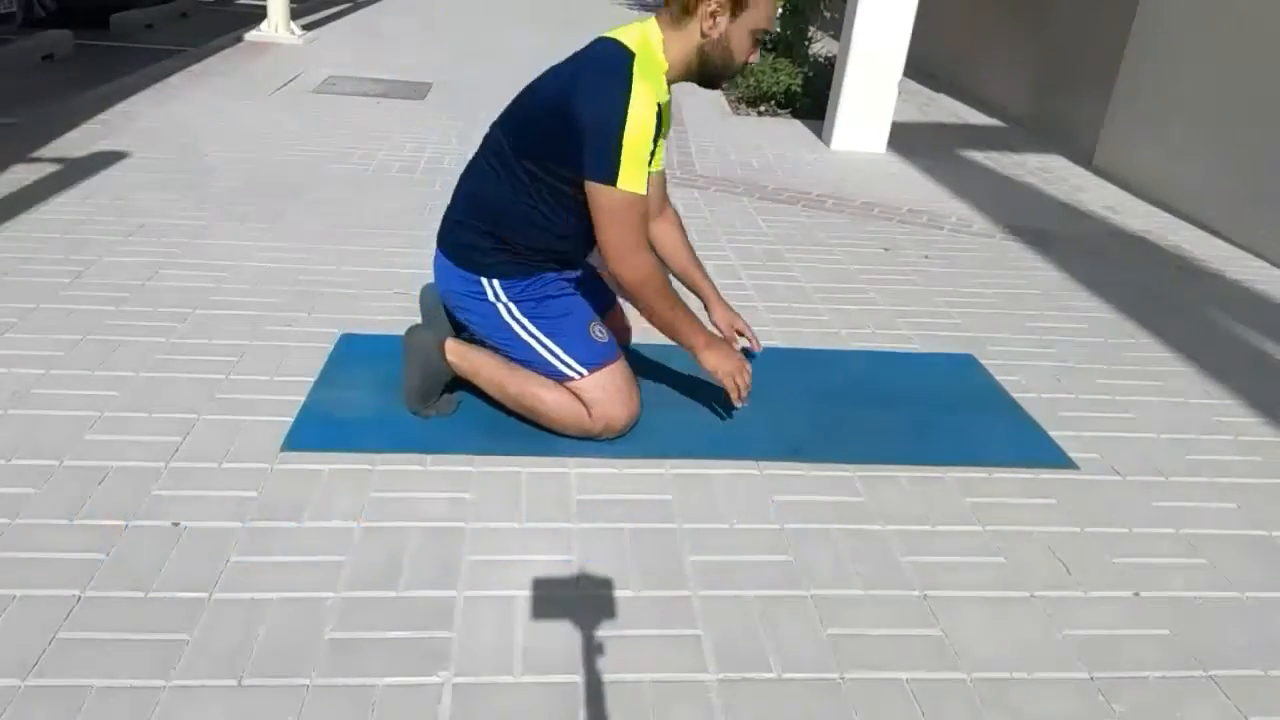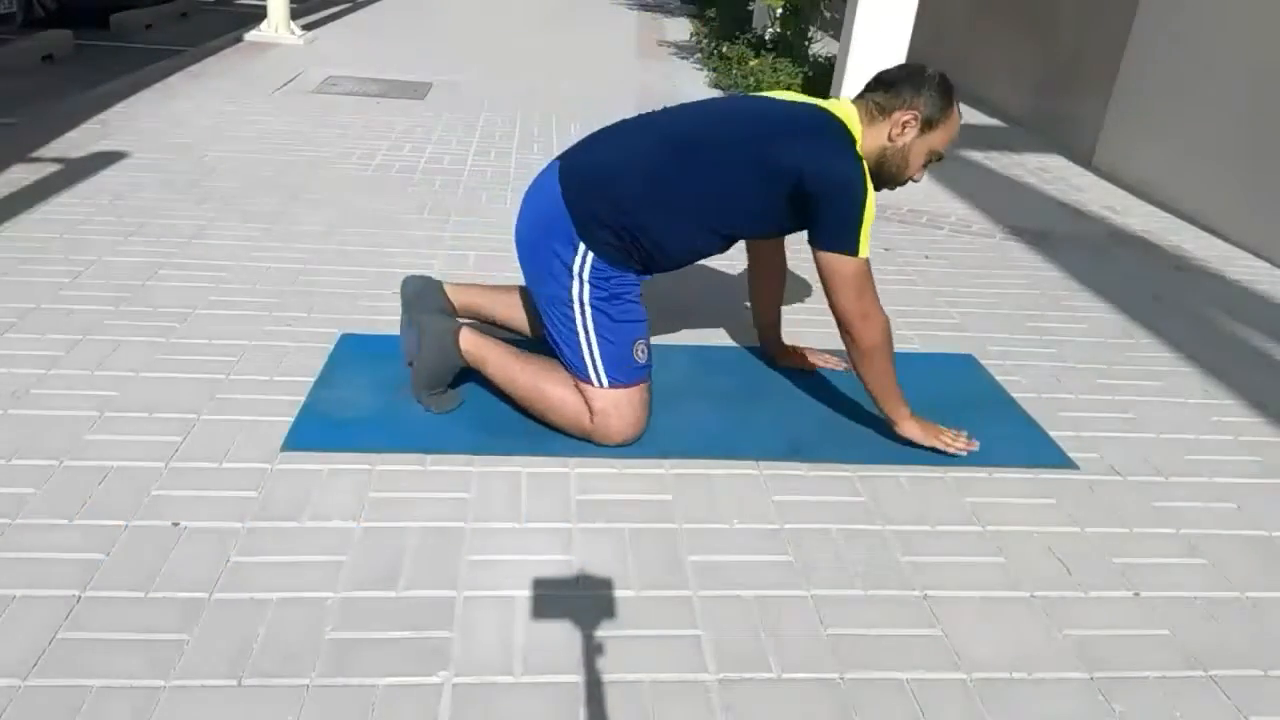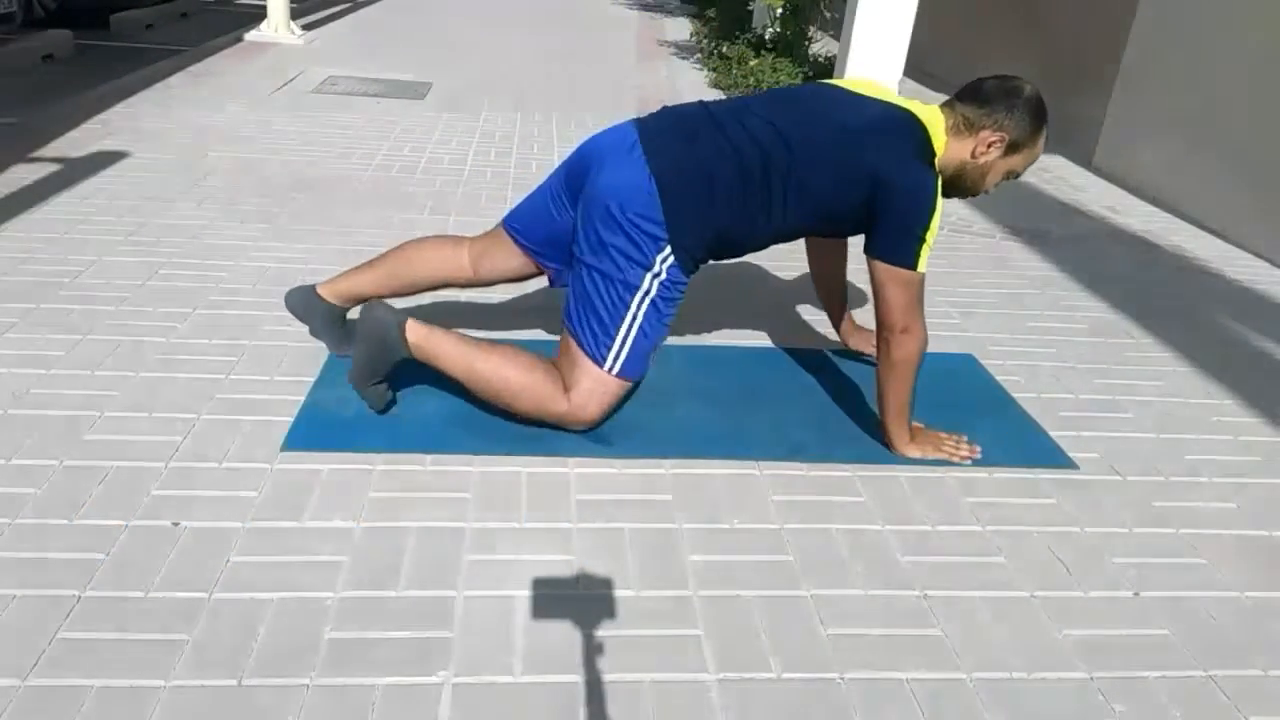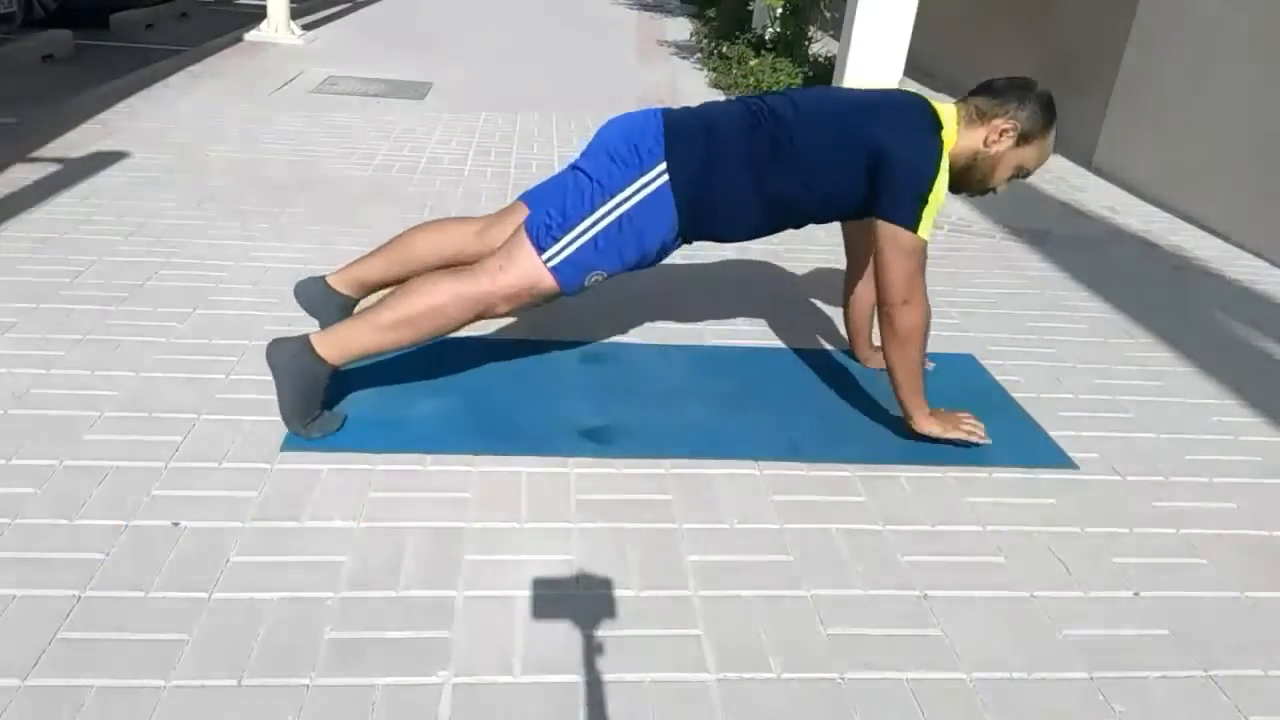
dt=0.5s
person 1, frame 1
left shoulder: (643, 75)
right shoulder: (623, 87)
left elbow: (657, 214)
right elbow: (625, 257)
left wrist: (713, 301)
right wrist: (705, 346)
left hip: (538, 251)
right hip: (494, 270)
left knee: (615, 334)
right knee: (614, 410)
left ankle: (463, 314)
right ankle: (450, 352)
person 1, frame 2
left shoulder: (812, 128)
right shoulder: (838, 166)
left elbow: (763, 244)
right elbow: (859, 318)
left wrist: (774, 344)
right wrist: (901, 418)
left hip: (567, 196)
right hip: (579, 231)
left knee: (580, 322)
right knee: (615, 421)
left ankle: (442, 302)
right ankle: (461, 344)
person 1, frame 3
left shoulder: (882, 120)
right shoulder: (911, 175)
right elbow: (902, 328)
left wrist: (842, 322)
right wrist: (900, 434)
left hip: (624, 152)
right hip: (649, 214)
left knee: (480, 257)
right knee: (580, 399)
left ankle: (325, 298)
right ankle: (406, 335)
person 1, frame 4
left shoulder: (895, 130)
right shoulder: (920, 150)
left elbow: (863, 254)
right elbow: (904, 298)
left wrist: (861, 349)
right wrist: (917, 411)
left hip: (661, 161)
right hip: (656, 170)
left knee: (489, 235)
right knee: (500, 280)
left ankle: (335, 286)
right ankle: (313, 355)
